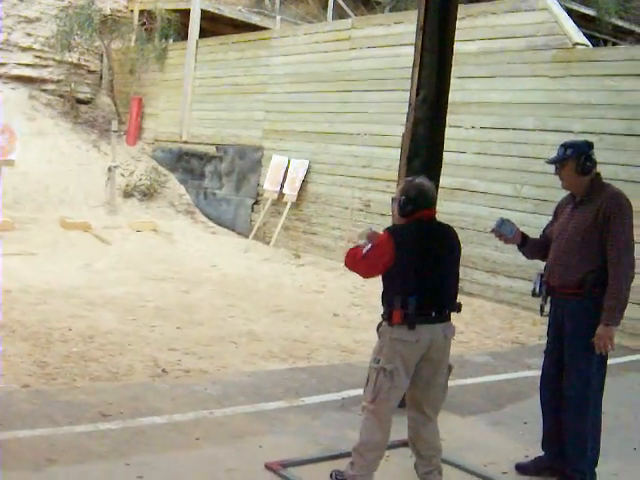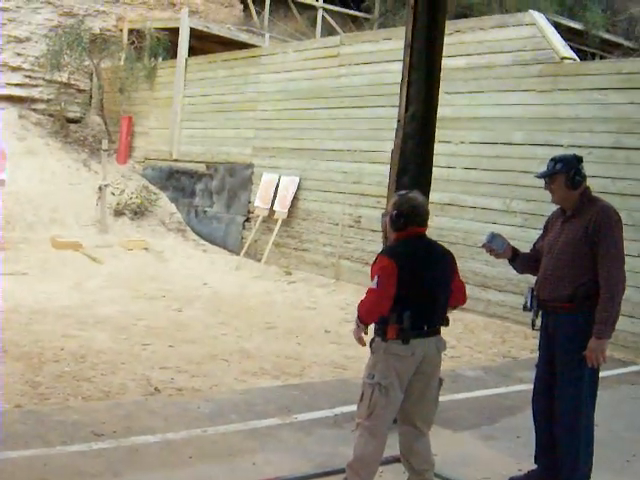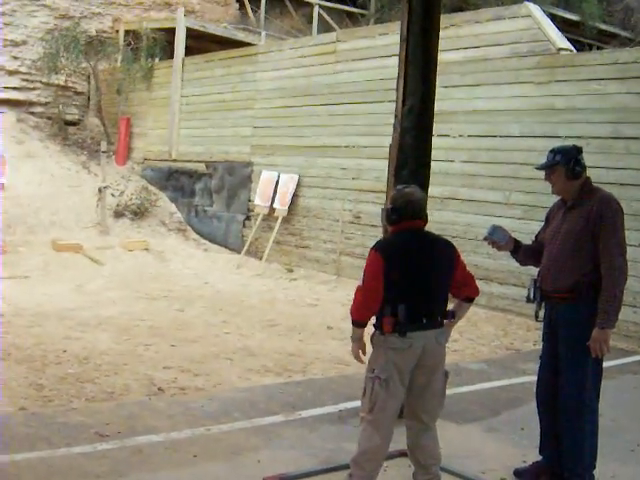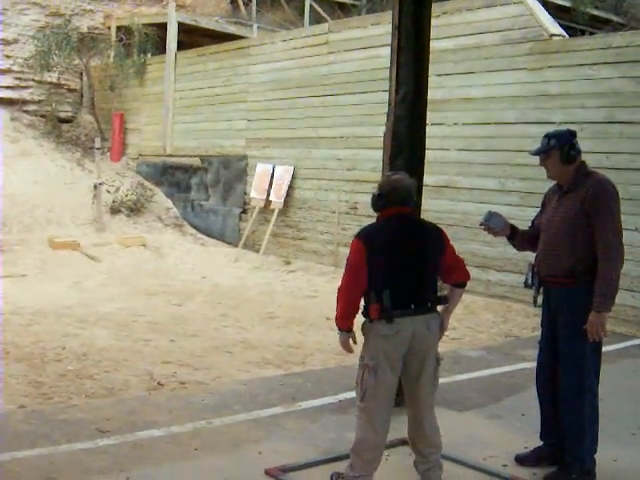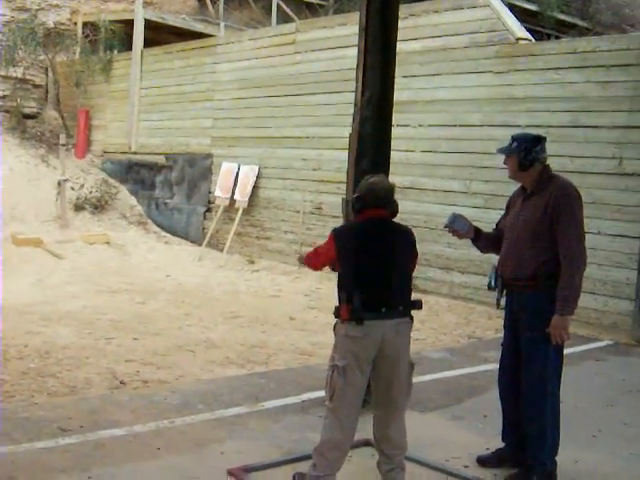
dt=0.5s
person 1, frame 1
left shoulder: (612, 202)
right shoulder: (566, 204)
left elbow: (621, 267)
right elbow: (547, 249)
left wrist: (609, 321)
right wrist: (521, 241)
left hip: (588, 308)
right hip: (559, 304)
left knee: (581, 392)
right knee: (551, 386)
person 1, frame 2
left shoulder: (602, 216)
right shoulder: (557, 217)
left elbow: (612, 280)
right elbow: (537, 263)
left wrist: (601, 334)
right wrist: (511, 255)
left hip: (579, 321)
right hip: (551, 318)
left knee: (573, 405)
right knee: (543, 399)
person 1, frame 3
left shoulder: (603, 206)
right shoulder: (558, 209)
left elbow: (614, 270)
right elbow: (539, 254)
left wrist: (604, 324)
right wrist: (513, 247)
left hip: (583, 312)
right hip: (554, 310)
left knee: (577, 396)
right knee: (548, 392)
person 1, frame 4
left shoulder: (598, 189)
right shoulder: (554, 193)
left elbow: (610, 254)
right elbow: (536, 239)
left wrist: (600, 307)
right wrist: (510, 232)
left hip: (580, 296)
right hip: (553, 294)
left knee: (577, 381)
right knee: (548, 376)
right ankle: (554, 446)
person 1, frame 5
left shoulder: (561, 194)
right shoulder: (518, 196)
left elbow: (573, 258)
right elbow: (501, 242)
left wrist: (563, 311)
right wrist: (474, 235)
left hip: (543, 299)
right hip: (515, 297)
left knee: (539, 383)
right knee: (510, 378)
right ankle: (515, 448)
person 2, frame 1
left shoulder: (395, 238)
right shoulder: (449, 237)
left elbow: (360, 263)
left wrist: (367, 245)
left hip: (403, 332)
right hip: (440, 330)
left knee: (379, 407)
right knee: (426, 408)
person 2, frame 2
left shoulder: (391, 256)
right shoulder: (444, 256)
left elbow: (375, 304)
right elbow: (457, 297)
left wrist: (360, 322)
left hip: (395, 347)
right hip: (431, 345)
left knee: (373, 422)
right knee: (418, 422)
person 2, frame 3
left shoulder: (385, 249)
right shoulder: (445, 248)
left elbow: (367, 299)
right elbow: (468, 292)
left wrist: (357, 334)
right wrist: (447, 324)
left hip: (396, 340)
right hip: (433, 339)
left knee: (377, 416)
right knee: (424, 415)
person 2, frame 4
left shoulder: (368, 237)
right shoulder: (432, 234)
left elbow: (351, 287)
right elbow: (459, 276)
left wrist: (344, 327)
right wrist: (445, 314)
left hip: (386, 327)
right hip: (426, 324)
left knee: (375, 405)
right knee: (422, 402)
person 2, frame 5
left shoulder: (344, 236)
right shoulder: (406, 237)
left elbow: (320, 257)
left wrist: (305, 258)
left hip: (358, 328)
right hip: (398, 326)
left knee: (342, 406)
right knee: (392, 404)
